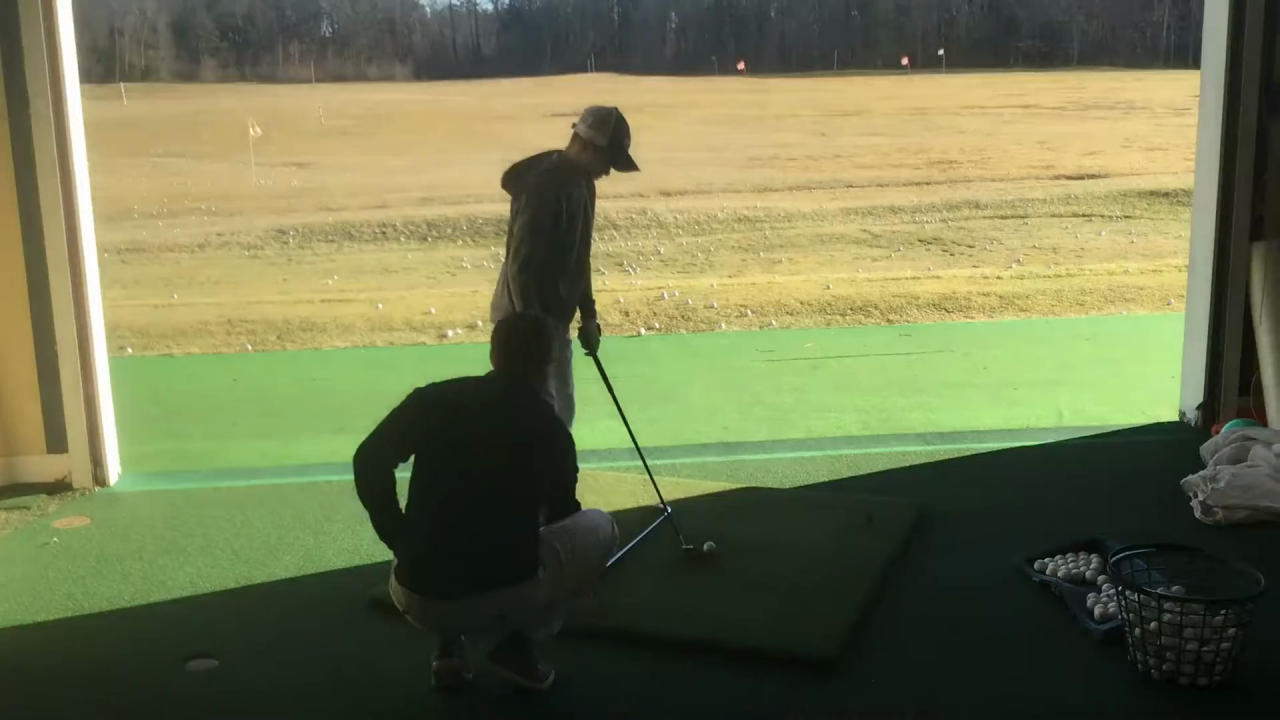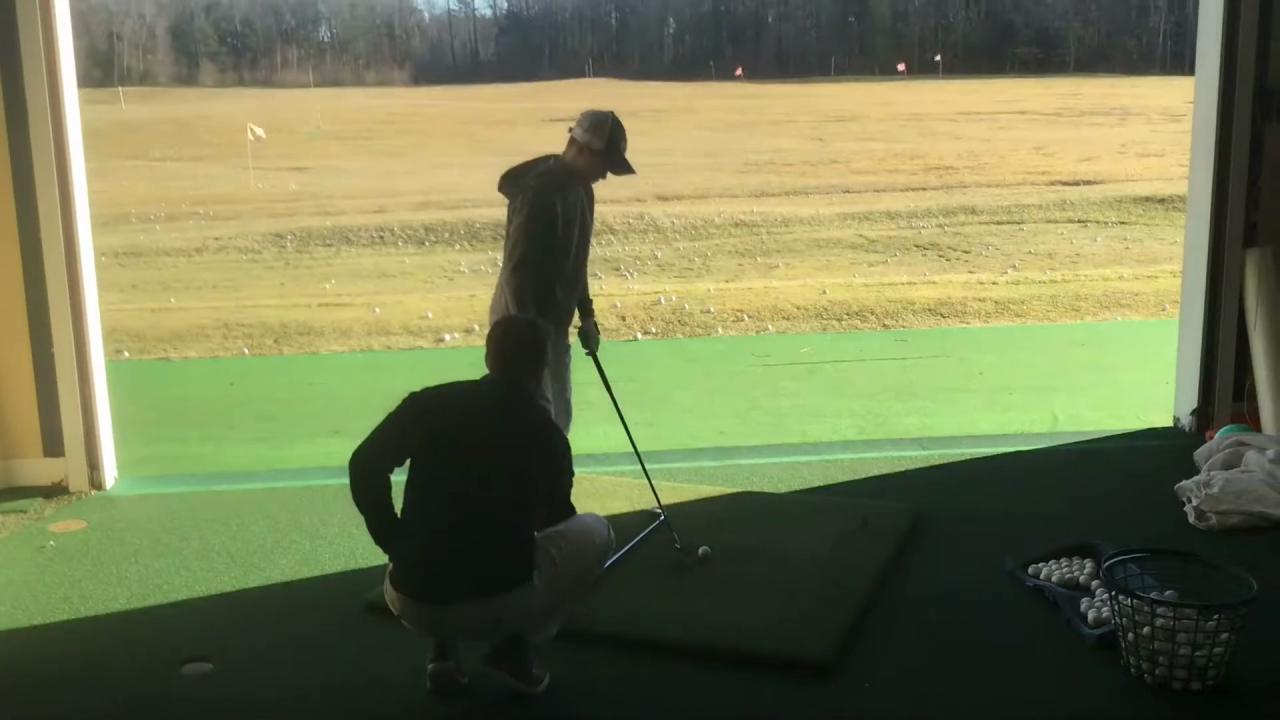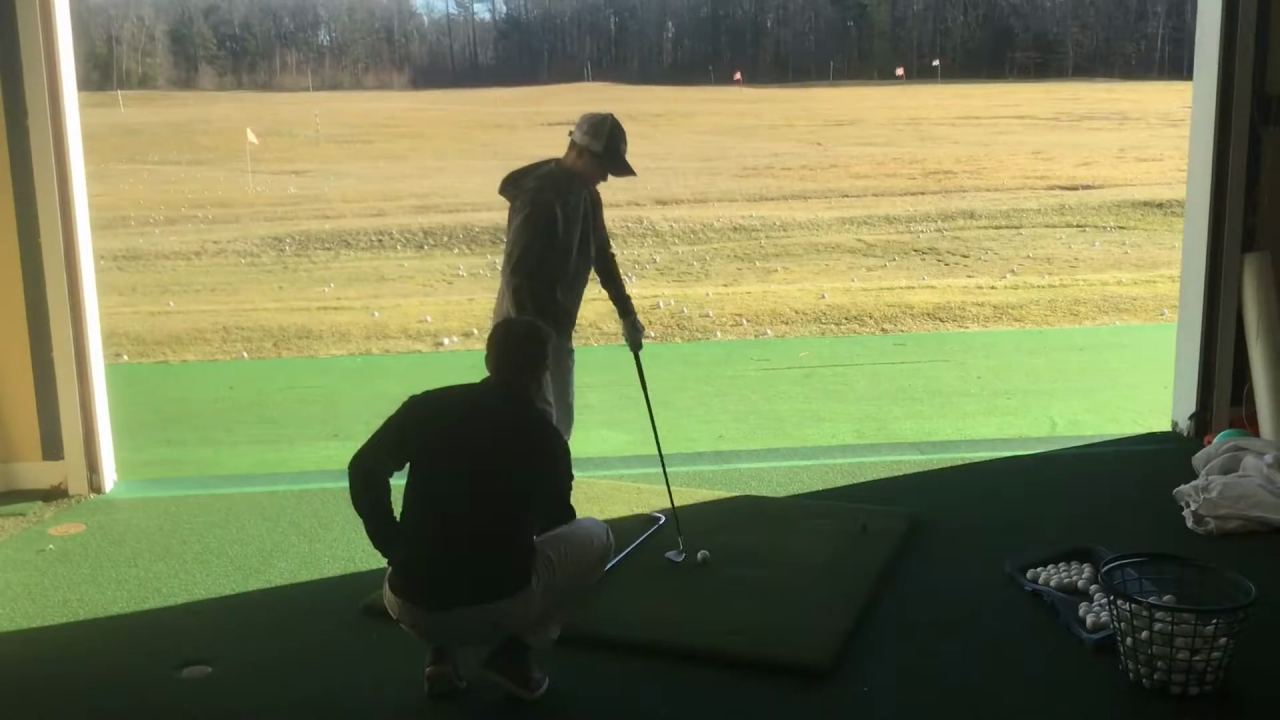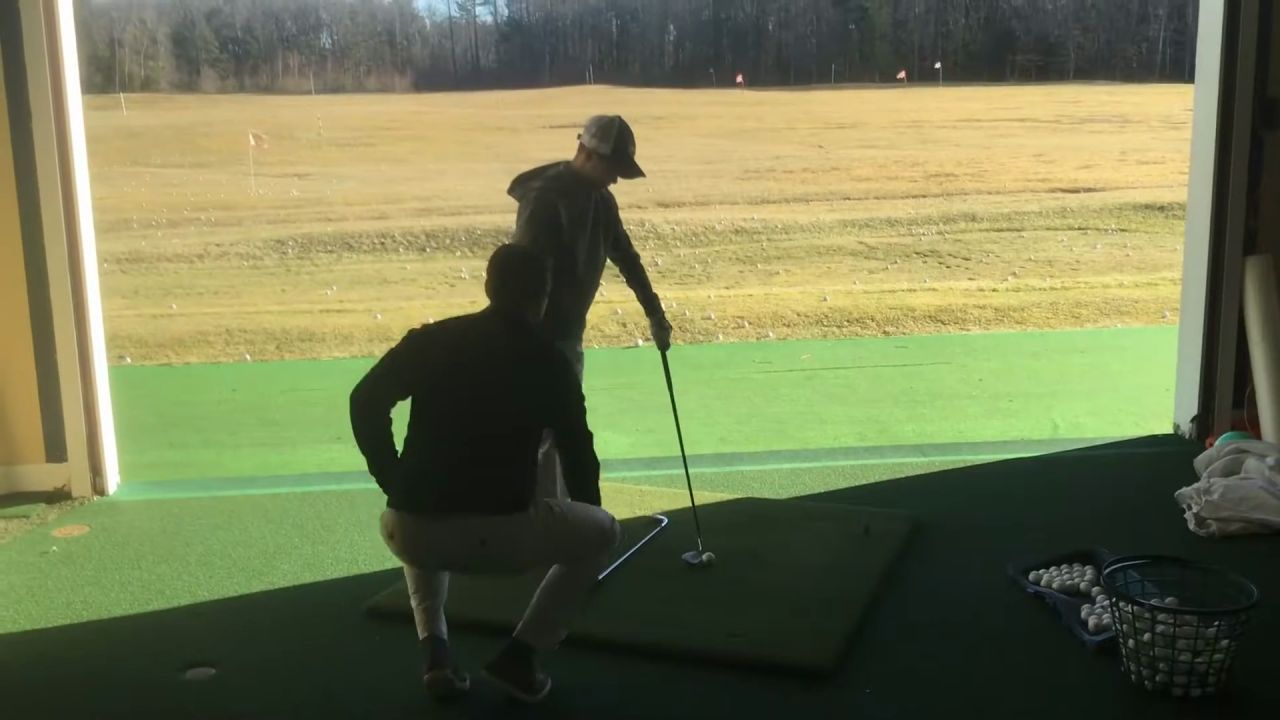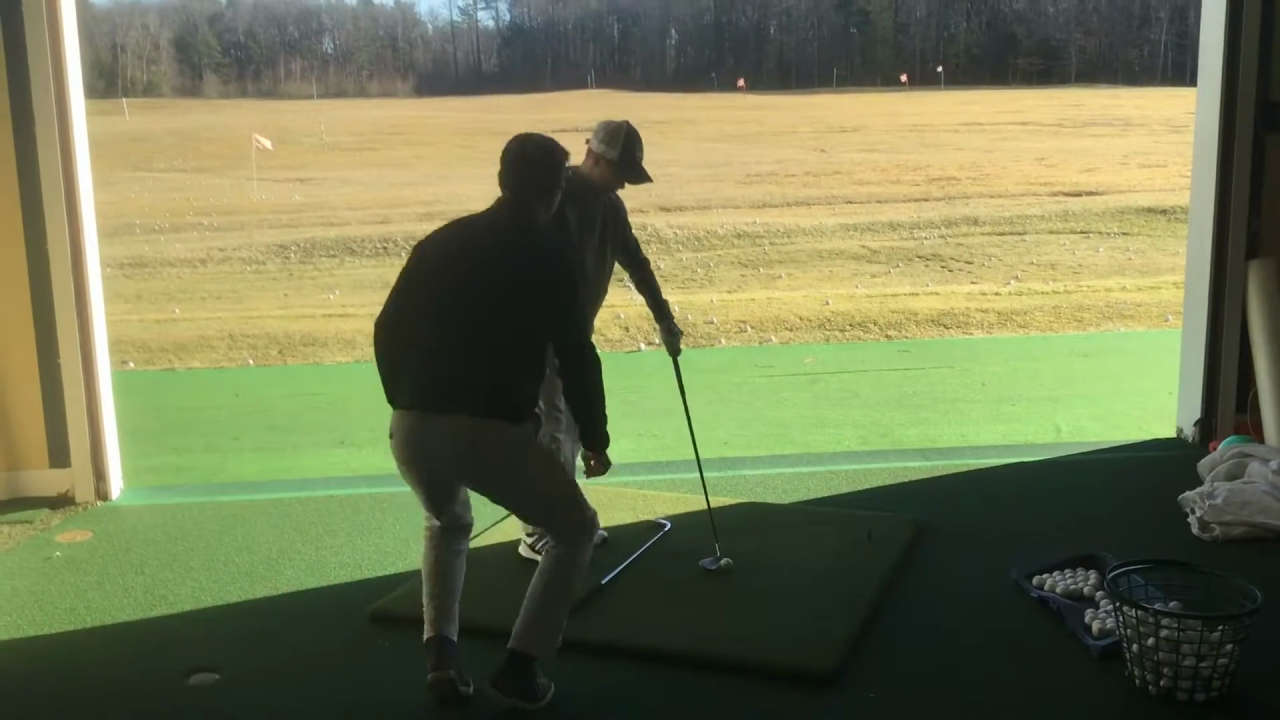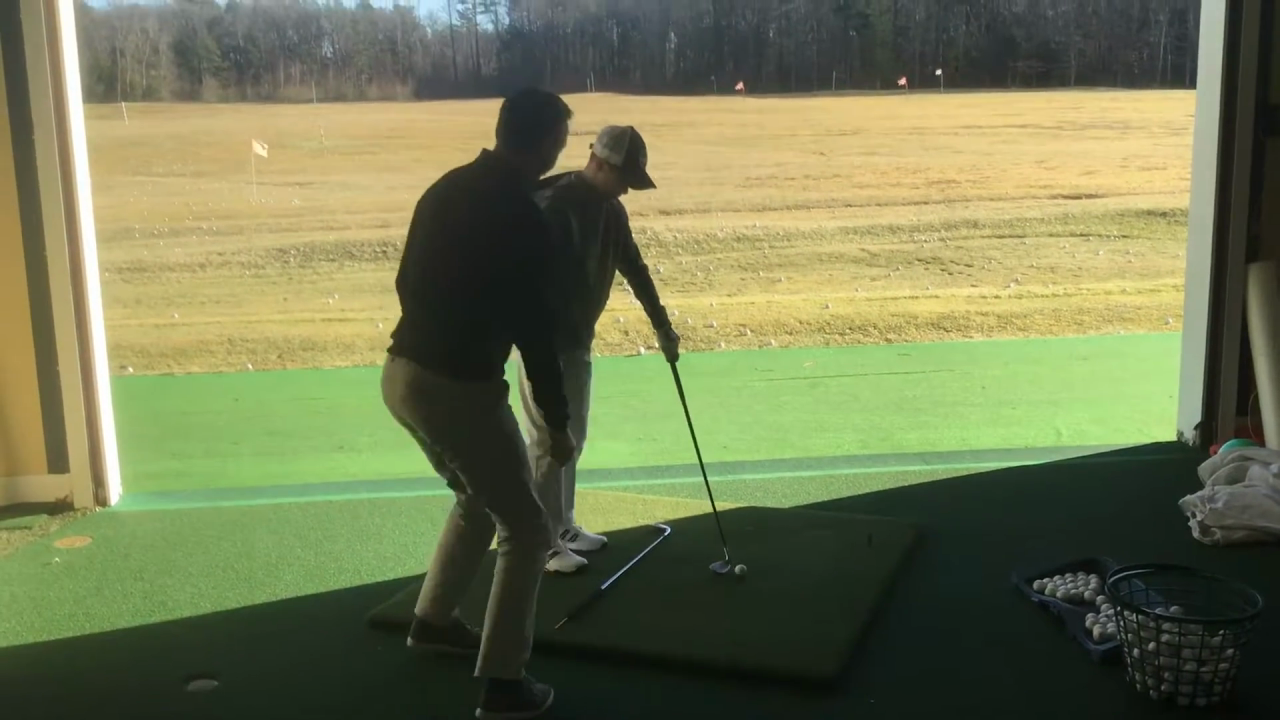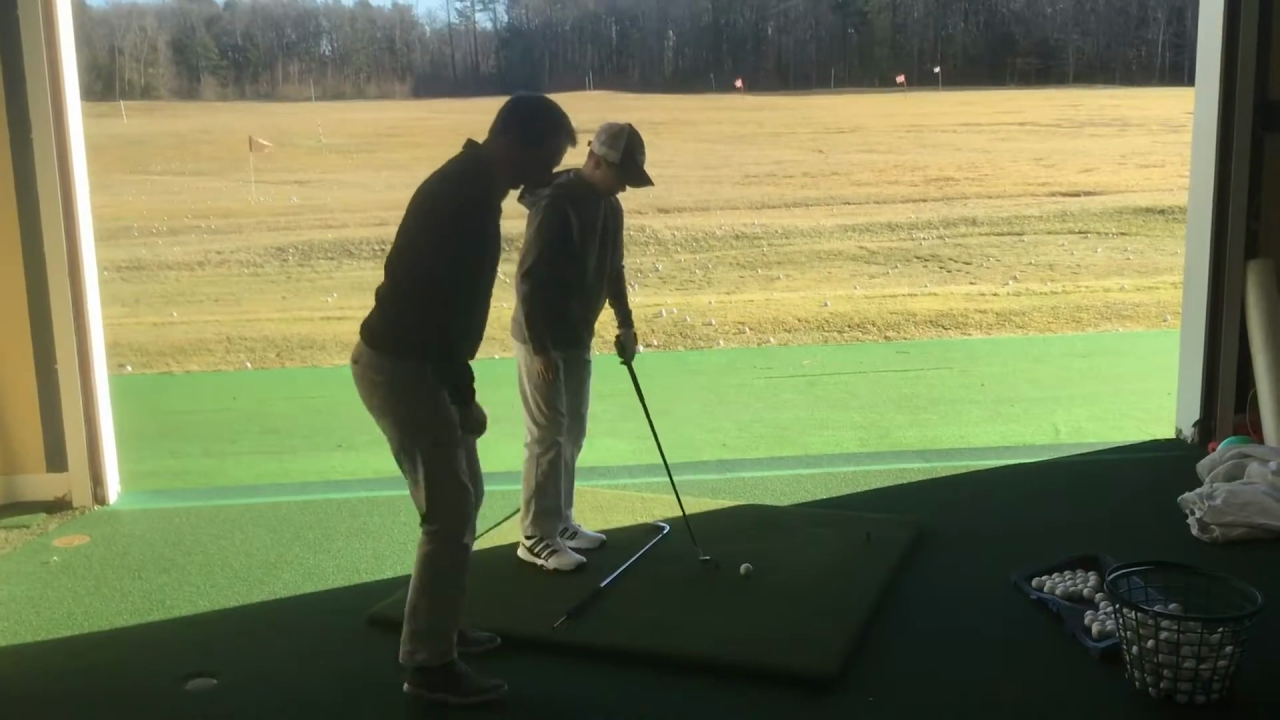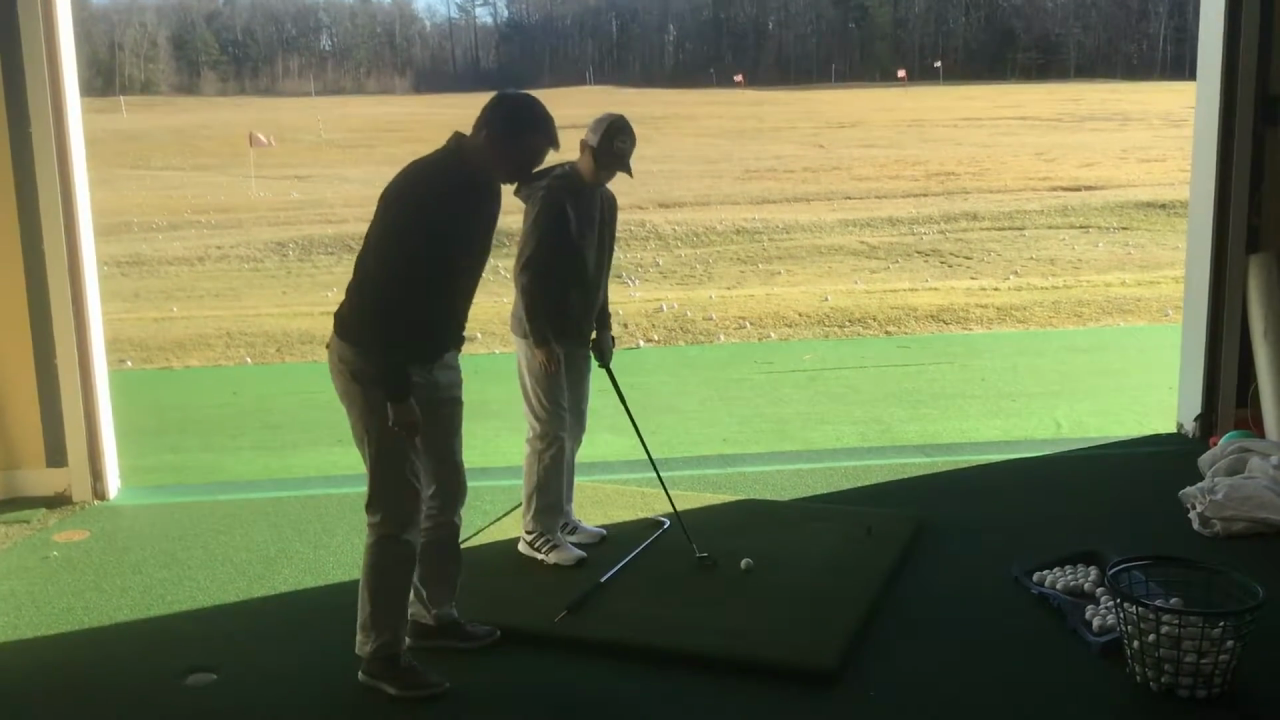
dt=0.3s
person 1, frame 1
left shoulder: (433, 399)
right shoulder: (550, 428)
left elbow: (369, 461)
right elbow: (563, 515)
left wrist: (399, 543)
right wrist: (574, 583)
left hip: (417, 598)
right hip: (507, 598)
right knee: (601, 527)
left ankle: (448, 644)
right ankle: (520, 643)
person 1, frame 2
left shoulder: (428, 404)
right shoulder: (546, 433)
left elbow: (365, 467)
right elbow: (557, 518)
left wrist: (397, 548)
left hip: (412, 604)
right hip: (504, 603)
right knee: (597, 531)
left ankle: (443, 647)
right ankle: (515, 645)
person 1, frame 3
left shoulder: (428, 408)
right shoulder: (545, 437)
left elbow: (364, 471)
right elbow: (557, 521)
left wrist: (395, 550)
left hip: (412, 607)
right hip: (499, 608)
right knee: (597, 536)
left ankle: (441, 652)
right ankle: (515, 650)
person 1, frame 4
left shoulder: (430, 339)
right shoulder: (548, 361)
left elbow: (365, 403)
right elbow: (575, 445)
left wrist: (395, 486)
right wrist: (585, 506)
left hip: (409, 527)
right hip: (498, 527)
right knee: (599, 531)
left ankle: (435, 653)
right ankle: (519, 656)
person 1, frame 5
left shoulder: (438, 244)
right shoulder: (550, 266)
left elbow: (388, 330)
right elbow: (578, 361)
right wrist: (596, 441)
left hip: (413, 430)
right hip: (494, 434)
left knee: (448, 522)
right knee: (575, 529)
left ankle: (441, 651)
right ankle: (520, 666)
person 1, frame 6
left shoulder: (448, 188)
right shoulder: (520, 215)
left elbow: (408, 279)
right elbow: (532, 326)
right wrist: (557, 421)
left hip: (407, 372)
right hip: (457, 385)
left knee: (480, 498)
right knee: (526, 526)
left ankle: (434, 619)
person 1, frame 7
left shoulder: (467, 185)
right shoulder: (461, 199)
right elbow: (436, 303)
left wrist: (457, 383)
right wrist: (462, 396)
left hip: (415, 357)
right hip: (402, 363)
left knee: (458, 495)
right knee: (449, 510)
left ankle: (439, 628)
right ankle: (428, 664)
person 1, frame 8
left shoulder: (481, 190)
right shoulder: (419, 190)
right elbow: (379, 292)
left wrist: (447, 350)
right wrist: (396, 393)
left hip: (435, 357)
right hip: (375, 360)
left knee: (446, 489)
right knee: (398, 505)
left ankle: (430, 615)
right ankle: (379, 652)
person 2, frame 1
left shoulder: (582, 185)
right shoulder: (542, 189)
right elbow: (521, 267)
left wrist: (588, 314)
left hip: (554, 319)
left knee: (561, 412)
person 2, frame 2
left shoulder: (581, 191)
right shoulder: (537, 193)
right elbow: (516, 271)
left wrist: (587, 317)
left hip: (555, 324)
left knee: (559, 416)
person 2, frame 3
left shoulder: (586, 196)
right shoulder: (537, 197)
left elbow: (603, 257)
right elbow: (515, 274)
left wrist: (627, 313)
left hip: (558, 328)
left knee: (560, 421)
person 2, frame 4
left shoulder: (600, 199)
right shoulder: (545, 197)
left elbow: (625, 254)
left wrist: (654, 311)
left hip: (568, 328)
right hip: (537, 329)
person 2, frame 5
left shoulder: (609, 204)
right shoulder: (554, 201)
left elbow: (634, 261)
left wrist: (664, 317)
left knee: (573, 429)
right knee: (548, 431)
right ankle: (537, 533)
person 2, frame 6
left shoulder: (611, 210)
right shoulder: (556, 207)
left elbow: (634, 267)
left wrist: (662, 325)
left hip: (579, 339)
left knee: (573, 436)
right knee: (549, 439)
left ankle: (562, 524)
person 2, frame 7
left shoulder: (608, 208)
right shoulder: (554, 205)
left elbow: (612, 269)
right elbow: (529, 280)
left wrist: (625, 324)
right wrist: (540, 347)
left hip: (577, 338)
right hip: (543, 340)
left knee: (571, 434)
right knee: (548, 436)
left ankle: (560, 522)
right ankle: (536, 537)
person 2, frame 8
left shoulder: (605, 201)
right shoulder: (550, 197)
right elbow: (528, 273)
left wrist: (602, 327)
right wrist: (541, 339)
left hip: (577, 333)
right hip: (541, 334)
left knee: (572, 429)
right knee: (550, 431)
left ankle: (560, 517)
right ankle: (537, 532)
